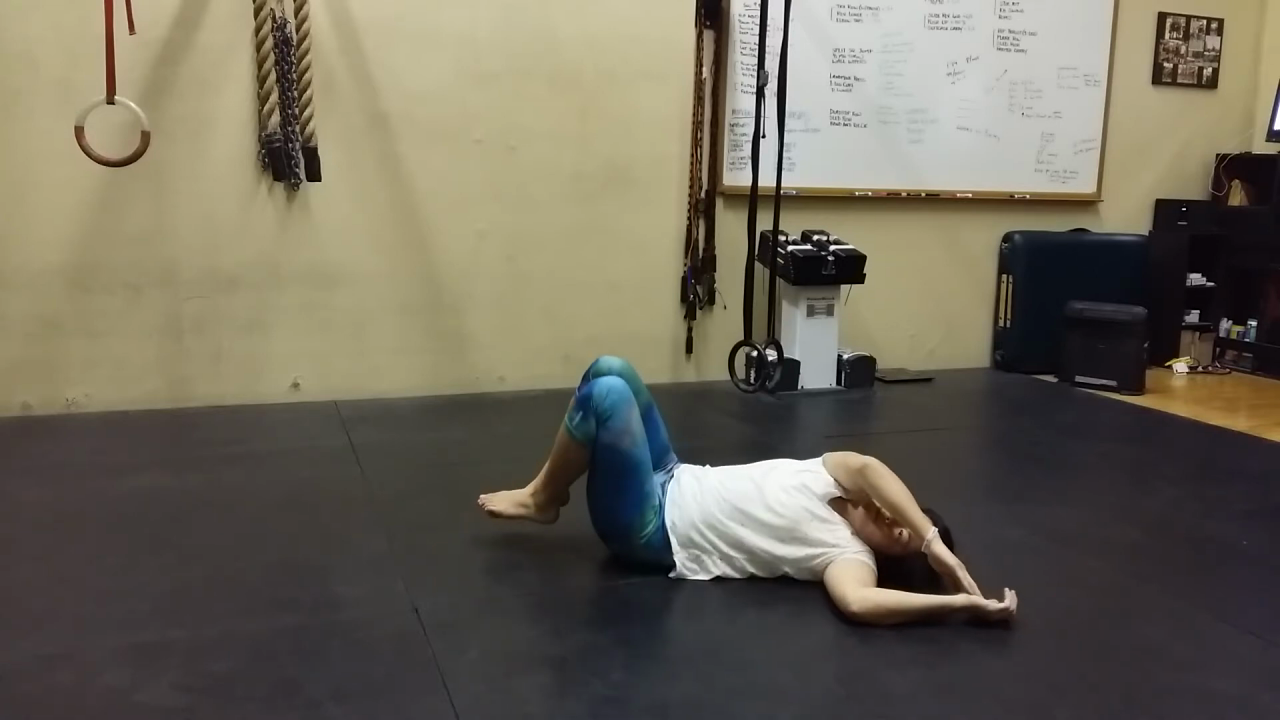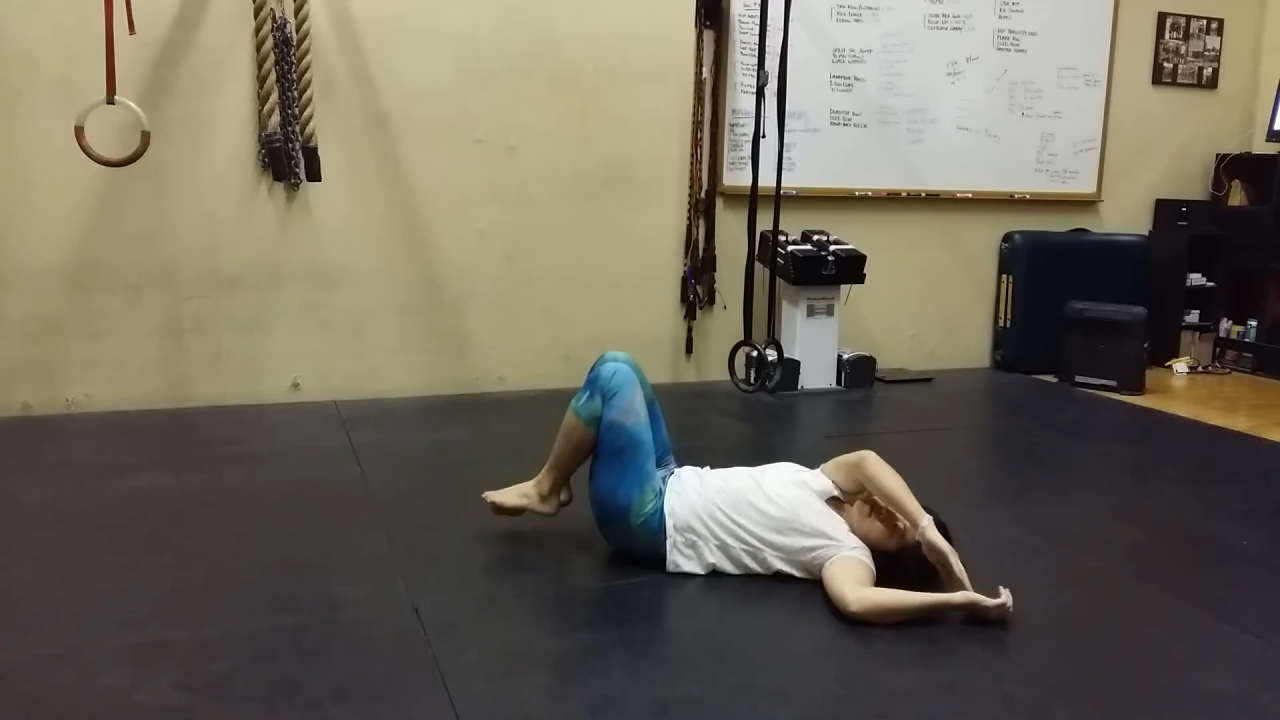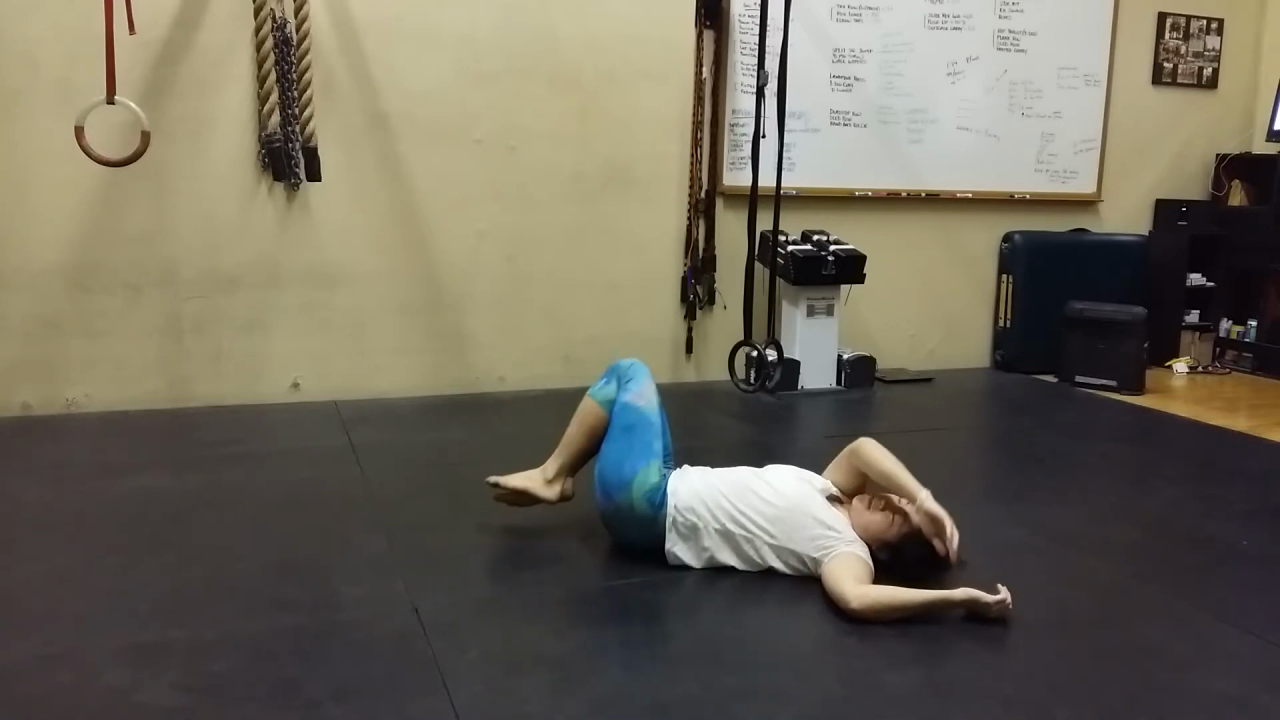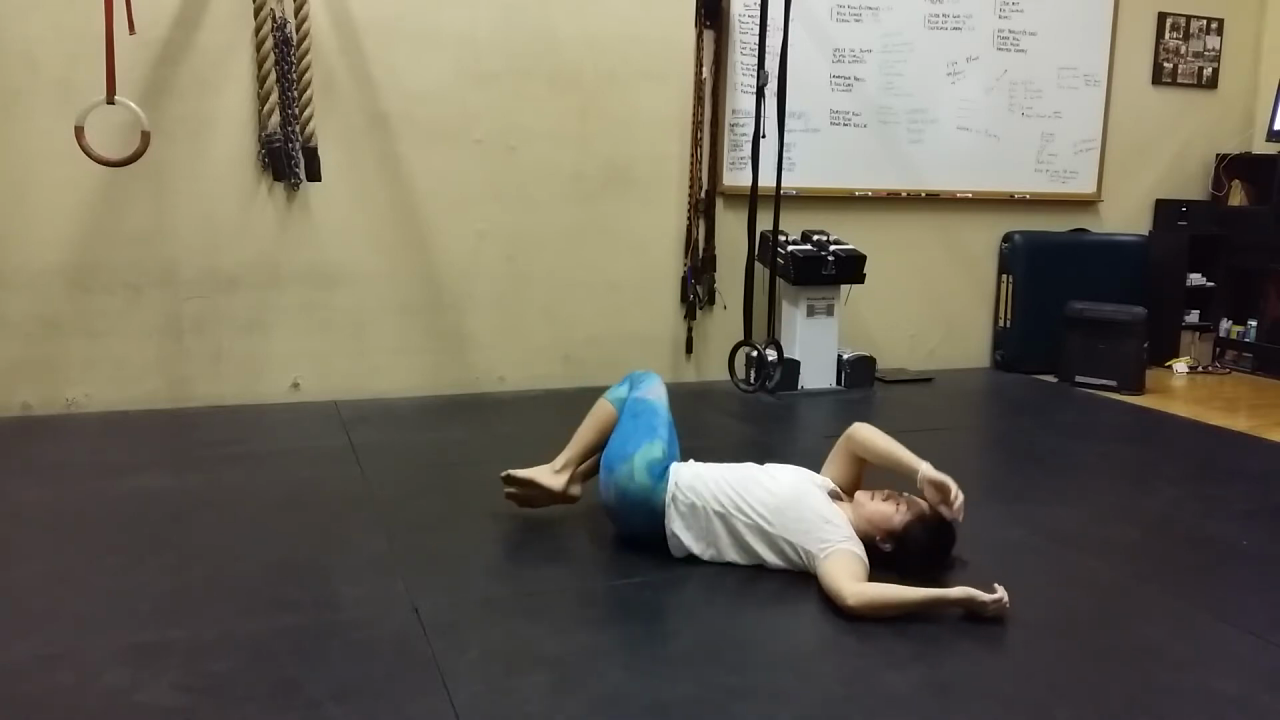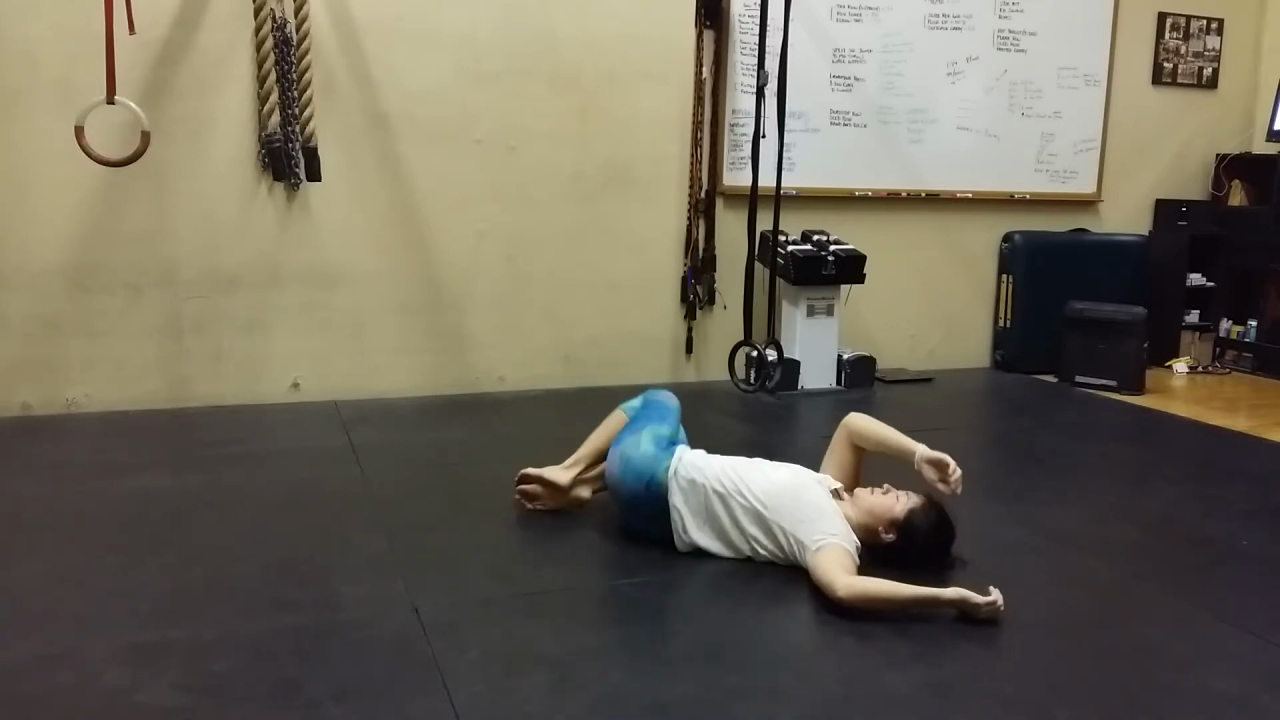
dt=0.2s
person 1, frame 1
left shoulder: (851, 553)
right shoulder: (832, 480)
left elbow: (859, 603)
right elbow: (869, 468)
left wrist: (960, 601)
right wrist: (933, 539)
left hip: (653, 531)
right hip: (673, 483)
left knee: (607, 395)
right knee: (610, 372)
left ankle: (542, 500)
right ankle: (544, 489)
person 1, frame 2
left shoulder: (849, 553)
right shoulder: (830, 488)
left elbow: (857, 602)
right elbow: (865, 462)
left wrist: (959, 599)
right wrist: (929, 525)
left hip: (651, 522)
right hip: (672, 484)
left knee: (612, 379)
right knee: (617, 366)
left ankle: (545, 491)
right ankle: (550, 485)
person 1, frame 3
left shoulder: (848, 549)
right shoulder: (831, 493)
left elbow: (857, 599)
right elbow: (862, 450)
left wrist: (959, 597)
right wrist: (926, 499)
left hip: (650, 508)
right hip: (673, 485)
left knee: (629, 375)
right knee: (629, 371)
left ankle: (551, 477)
right ankle: (554, 476)
person 1, frame 4
left shoulder: (843, 546)
right shoulder: (833, 493)
left elbow: (852, 596)
right elbow: (856, 434)
left wrist: (955, 596)
right wrist: (925, 470)
left hip: (650, 494)
right hip: (675, 483)
left knee: (642, 384)
right knee: (643, 384)
left ankle: (560, 472)
right ankle: (566, 475)
person 1, frame 5
left shoulder: (836, 539)
right shoulder: (836, 492)
left elbow: (843, 587)
right elbow: (851, 424)
left wrist: (948, 597)
right wrist: (919, 452)
right hip: (666, 486)
right knee: (661, 400)
left ankle: (571, 474)
right ankle: (577, 478)
